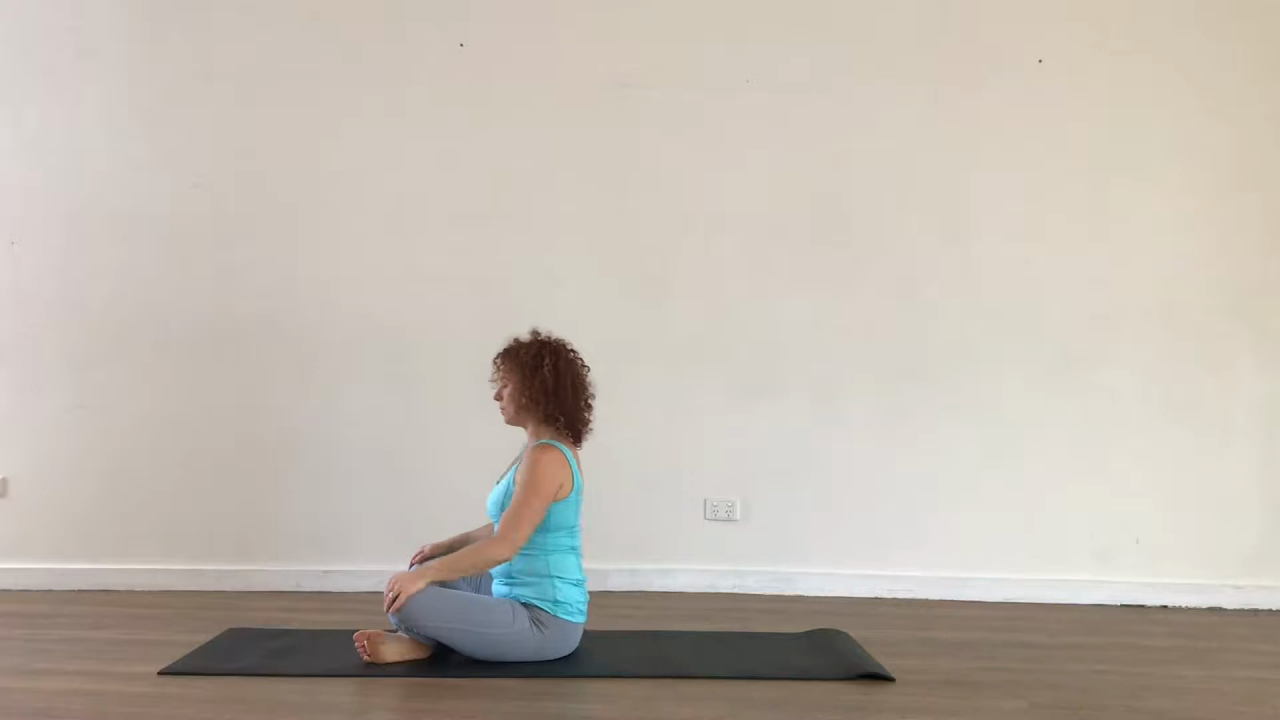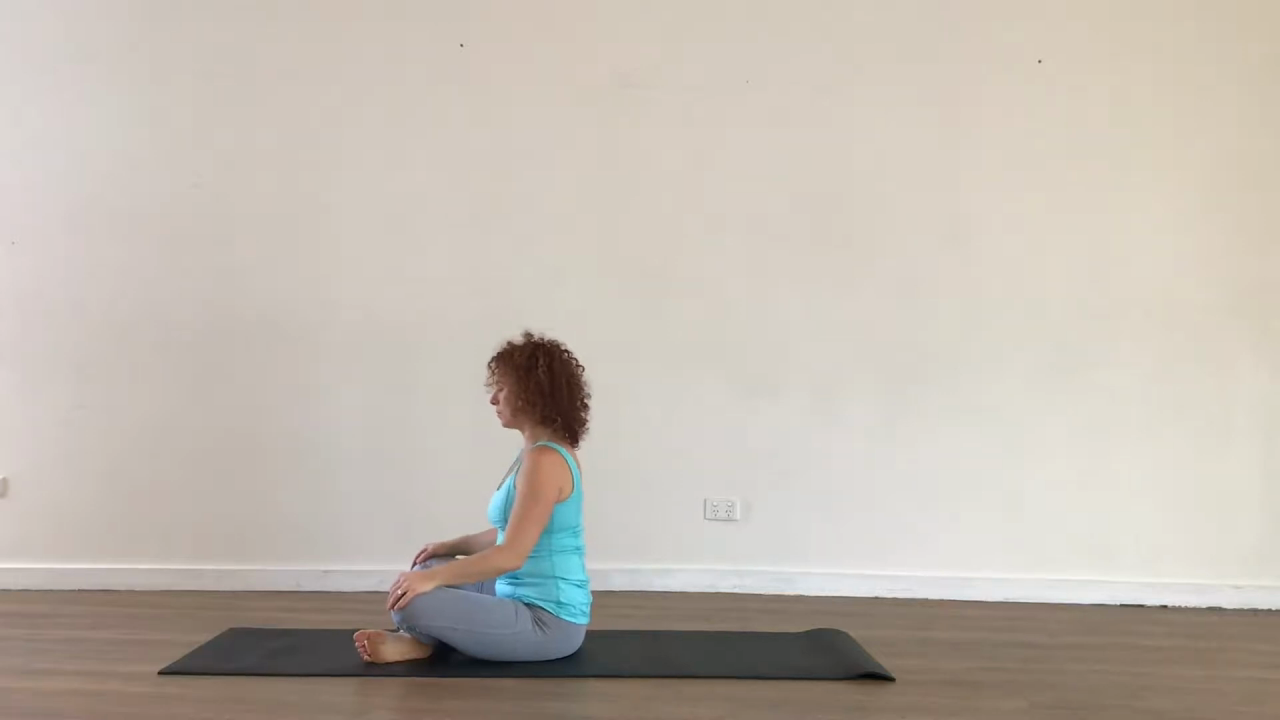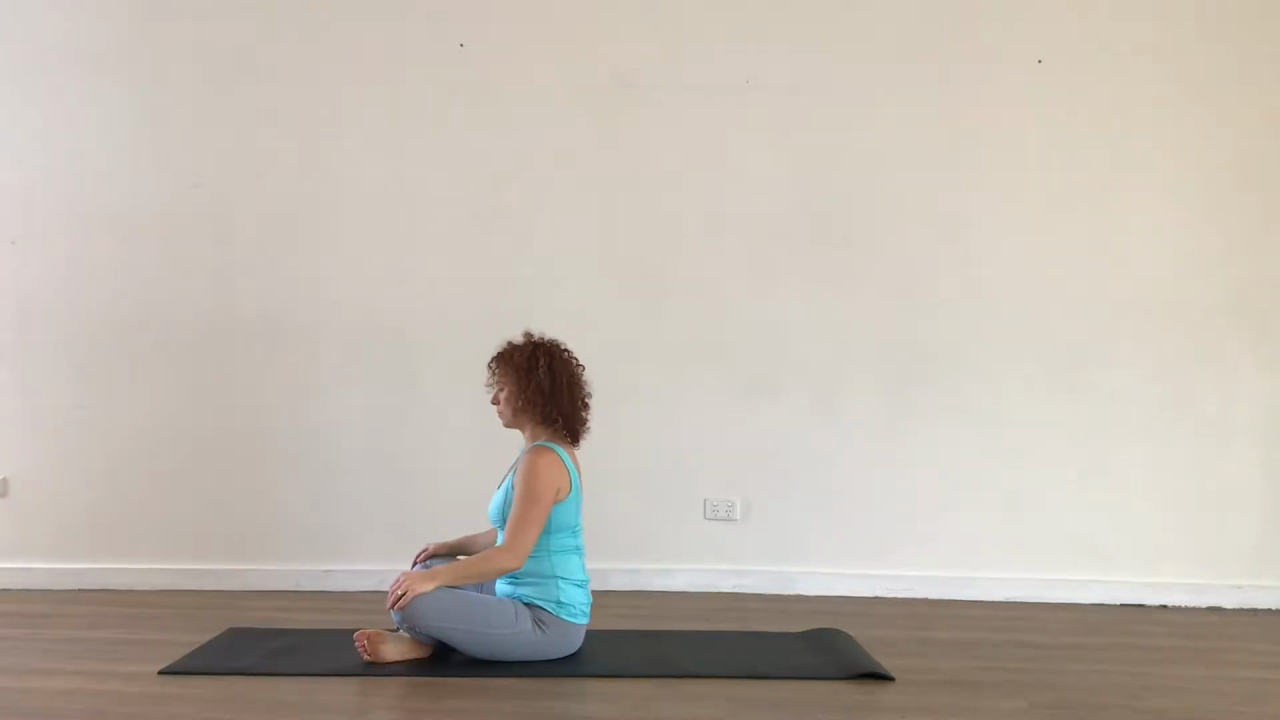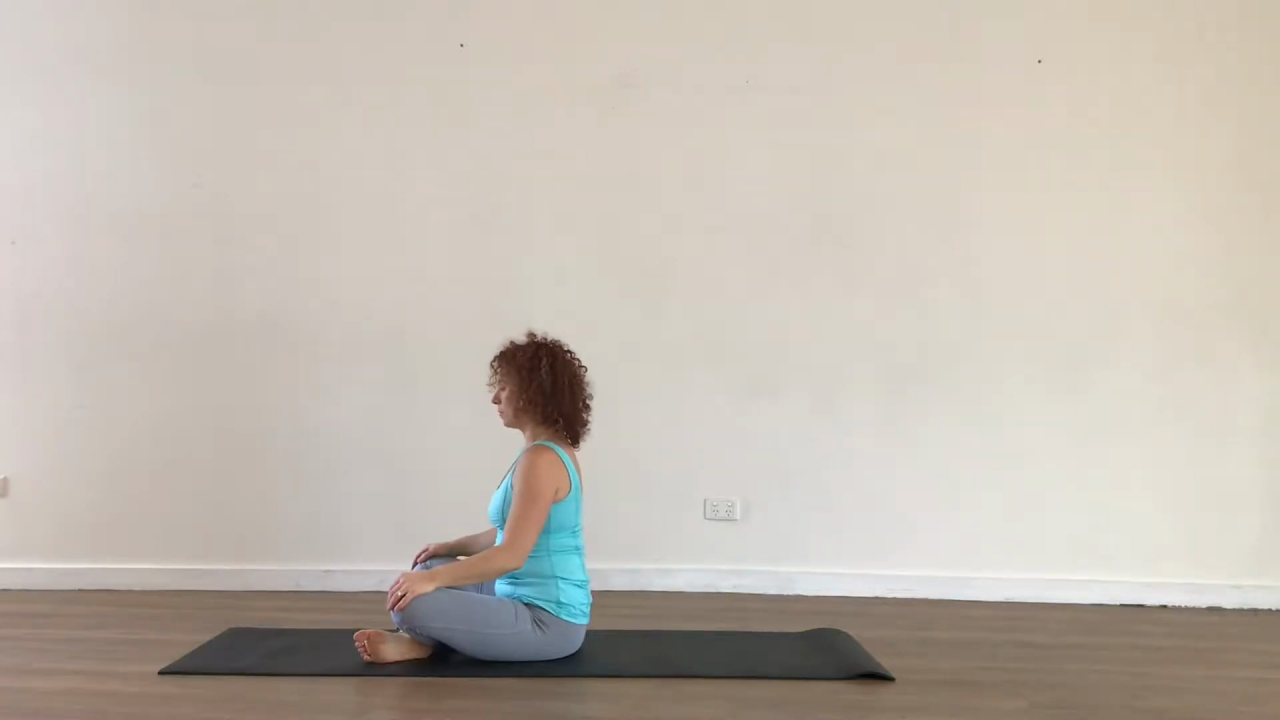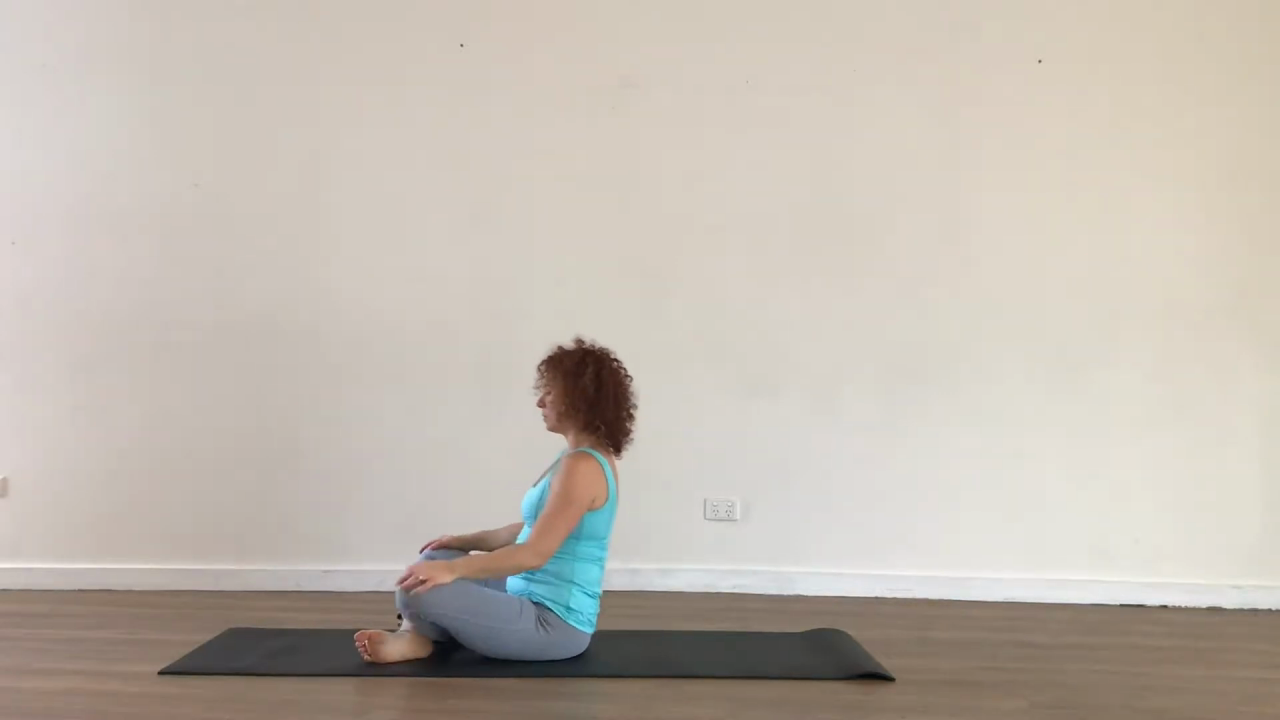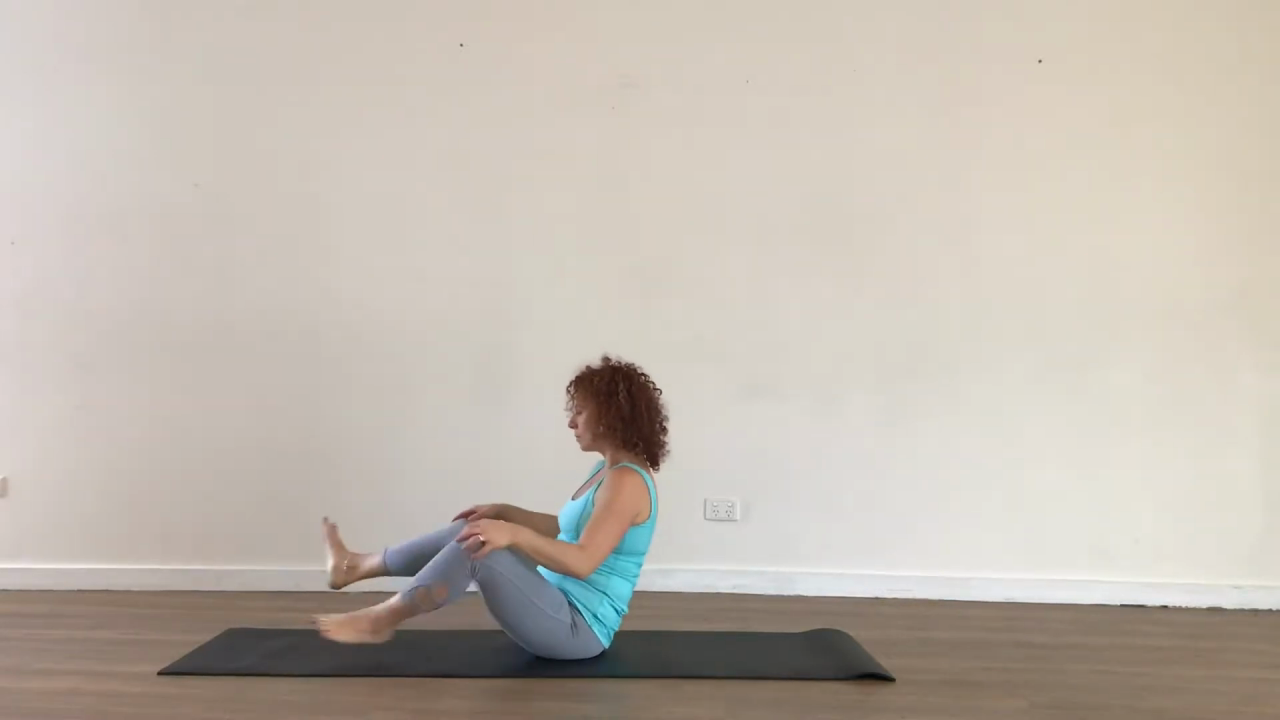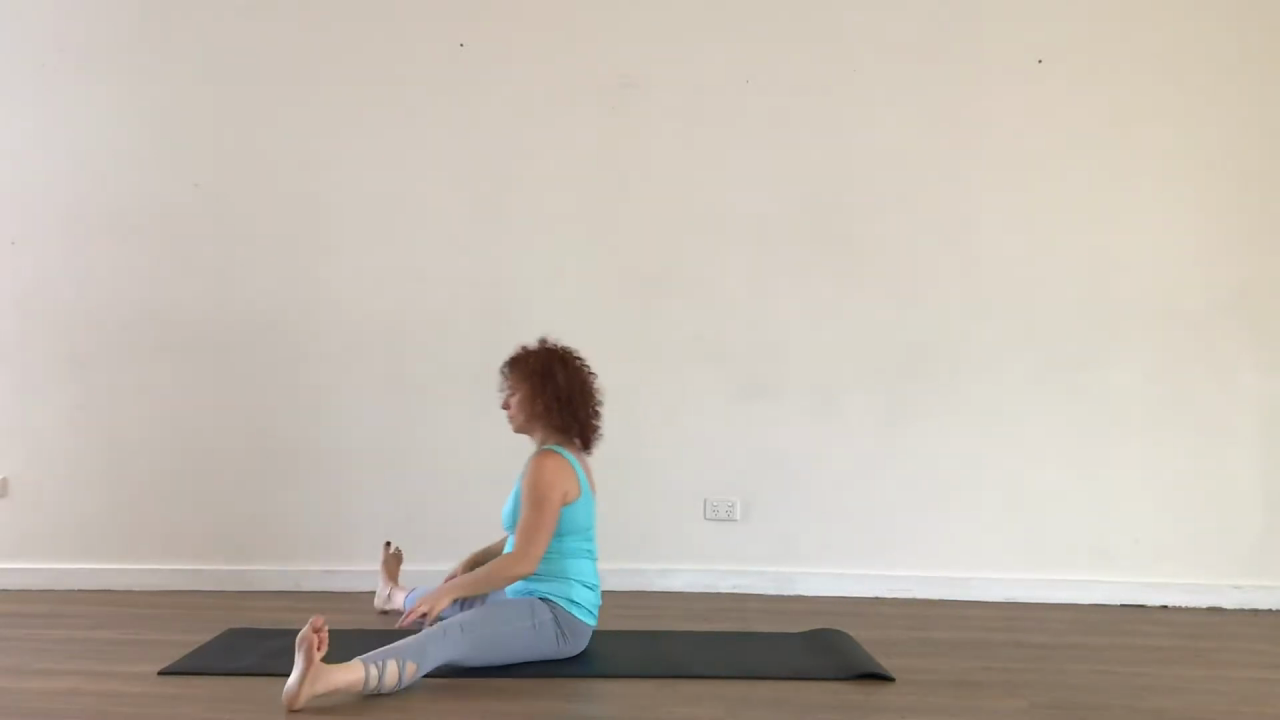
dt=0.5s
person 1, frame 1
left shoulder: (545, 458)
right shoulder: (550, 450)
left elbow: (504, 546)
right elbow: (508, 529)
left wrist: (424, 575)
right wrist: (447, 546)
left hip: (544, 622)
right hip: (530, 601)
left knee: (409, 602)
right knee: (428, 569)
left ankle: (418, 642)
person 1, frame 2
left shoulder: (544, 461)
right shoulder: (546, 452)
left elbow: (512, 555)
right elbow: (513, 534)
left wrist: (434, 578)
right wrist: (450, 546)
left hip: (547, 623)
right hip: (531, 601)
left knee: (412, 600)
right knee: (430, 566)
left ankle: (420, 642)
person 1, frame 3
left shoulder: (542, 460)
right shoulder: (552, 452)
left elbow: (512, 556)
right elbow: (512, 535)
left wrist: (434, 578)
right wrist: (451, 547)
left hip: (547, 622)
right hip: (531, 601)
left knee: (412, 600)
right knee: (430, 566)
left ankle: (419, 641)
person 1, frame 4
left shoulder: (540, 460)
right shoulder: (553, 451)
left elbow: (512, 556)
left wrist: (434, 579)
right wrist: (452, 547)
left hip: (547, 623)
right hip: (533, 602)
left knee: (411, 602)
right knee: (429, 567)
left ankle: (418, 642)
person 1, frame 5
left shoulder: (582, 467)
right shoulder: (584, 458)
left elbow: (535, 554)
right elbow: (533, 529)
left wrist: (453, 569)
right wrist: (464, 541)
left hip: (553, 626)
right hip: (538, 606)
left knee: (419, 581)
right knee: (433, 555)
left ankle: (420, 637)
person 1, frame 6
left shoulder: (626, 482)
right shoulder: (610, 470)
left elbow: (583, 561)
right elbow: (566, 530)
left wrist: (513, 533)
right wrist: (504, 512)
left hip: (576, 630)
right hip: (562, 610)
left knee: (478, 548)
right knee: (468, 533)
left ankle: (382, 619)
right ankle: (355, 566)
person 1, frame 7
left shoulder: (547, 465)
right shoulder: (562, 457)
left elbow: (524, 561)
left wrist: (450, 590)
right wrist: (468, 566)
left hip: (558, 620)
right hip: (545, 604)
left knee: (444, 639)
right knee: (460, 601)
left ankle: (323, 680)
right ankle: (395, 596)
